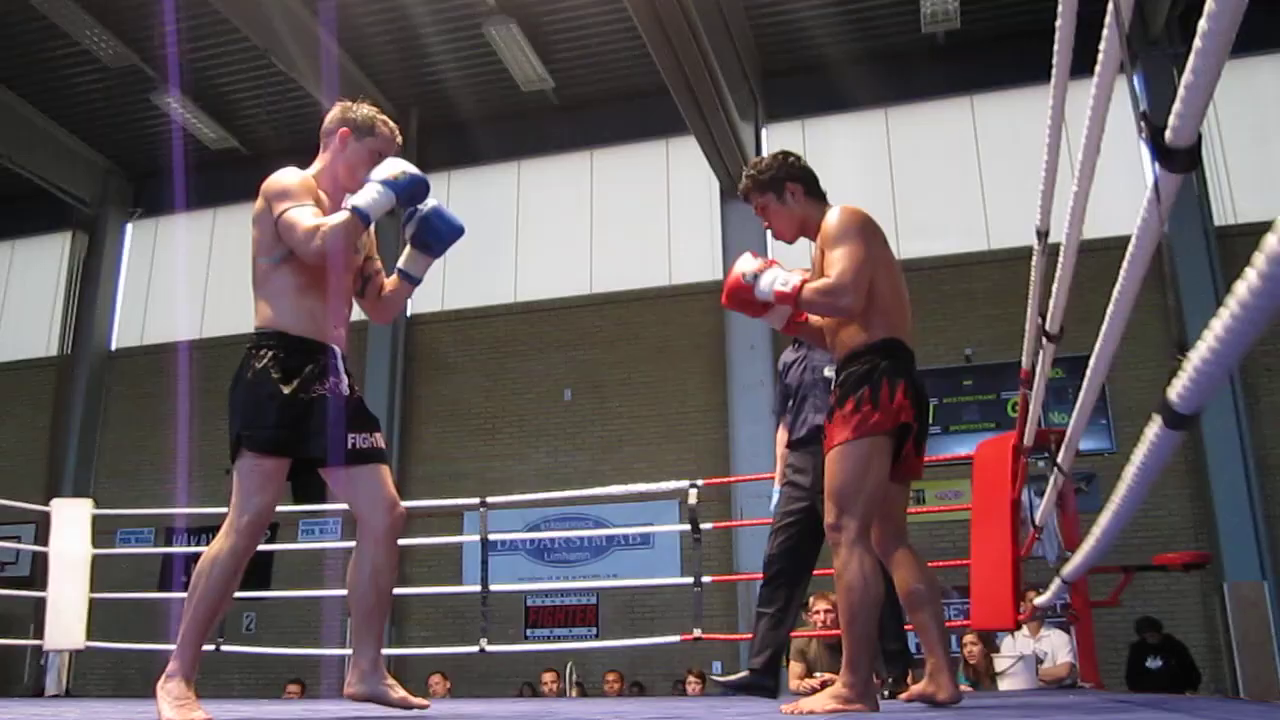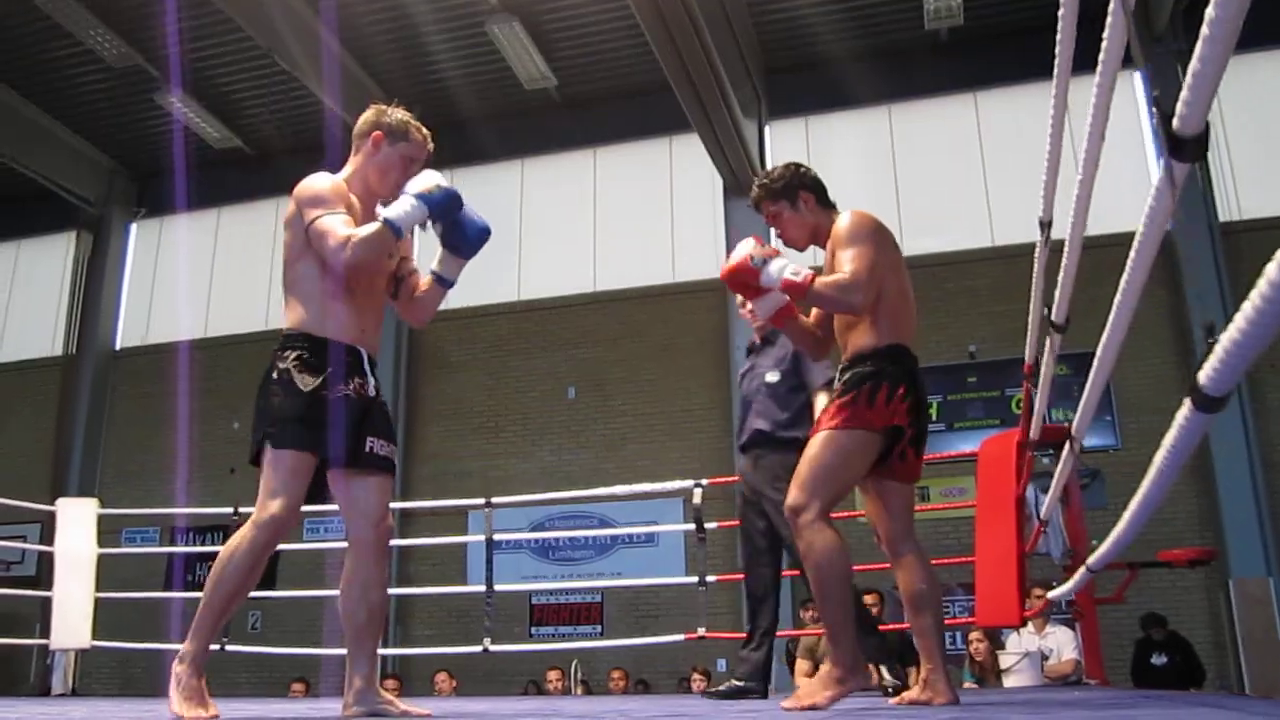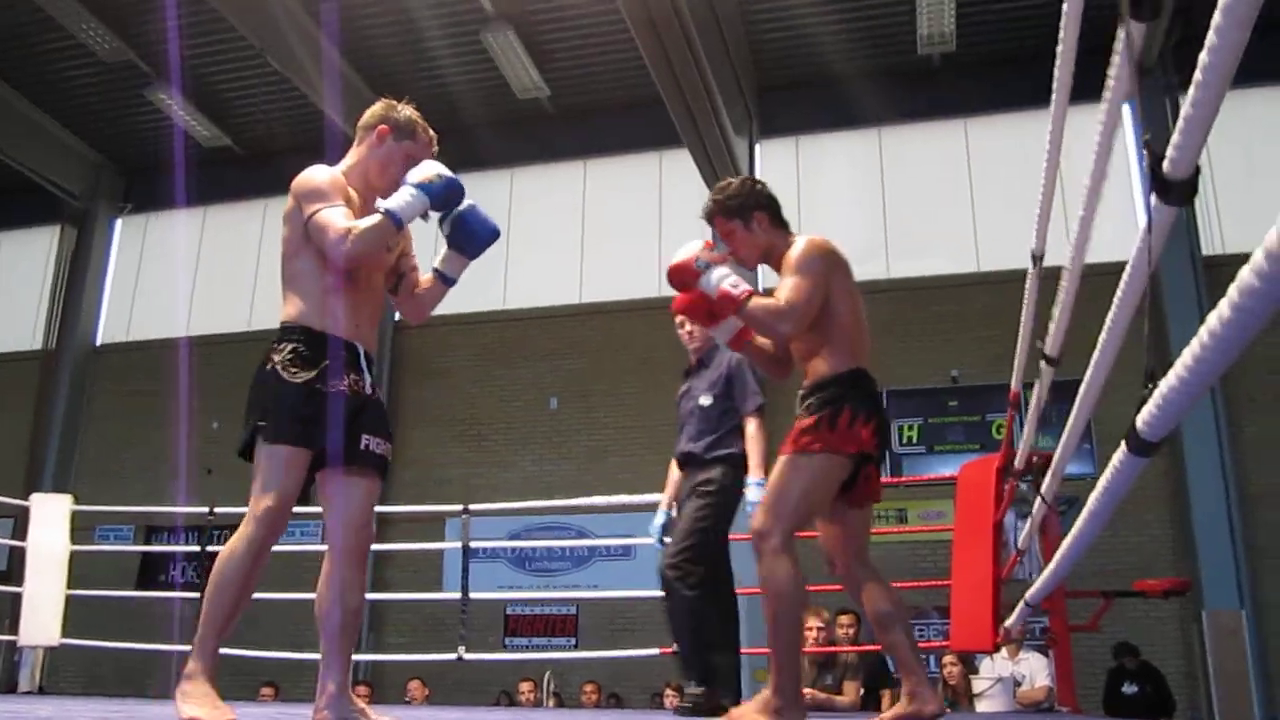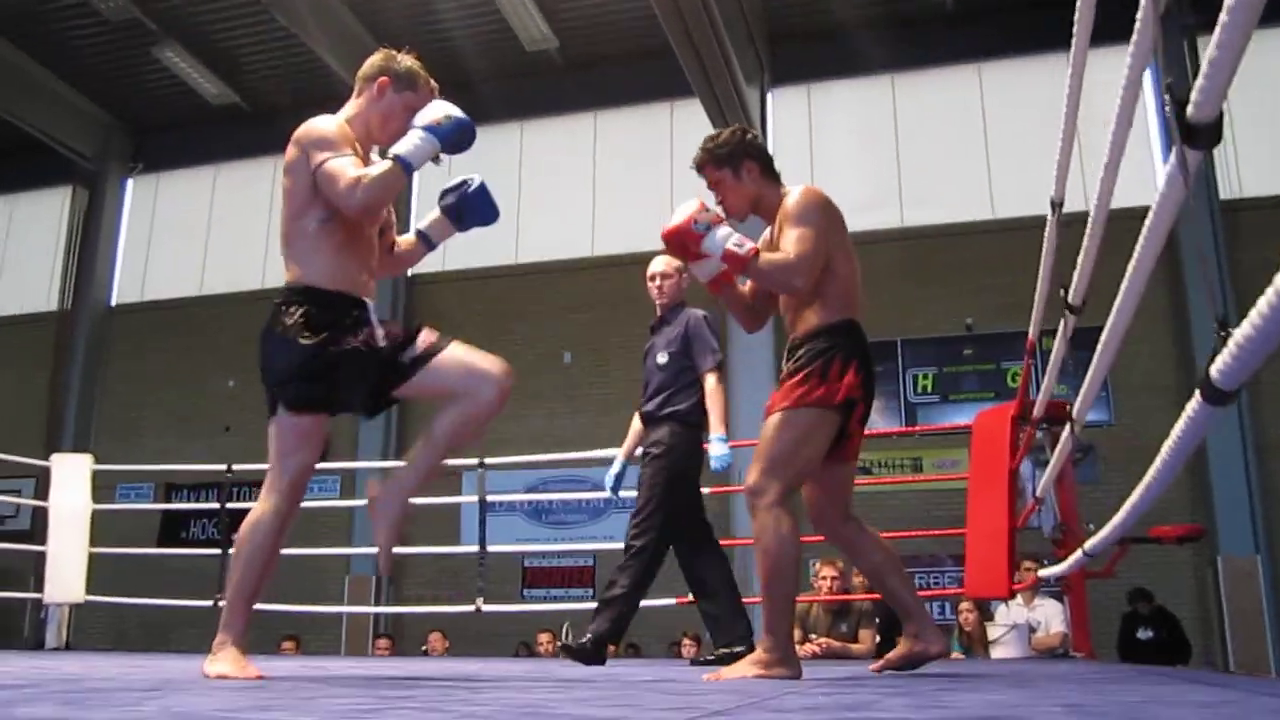
dt=0.3s
person 1, frame 1
left shoulder: (354, 222)
right shoulder: (287, 184)
left elbow: (382, 307)
right elbow: (316, 244)
left wrist: (420, 254)
right wrist: (378, 196)
left hip: (332, 378)
right hip: (280, 367)
left knee: (385, 517)
right knee: (248, 521)
person 1, frame 2
left shoulder: (385, 225)
right shoulder: (319, 190)
left elbow: (416, 310)
right elbow: (345, 256)
left wrist: (452, 259)
right wrist: (410, 207)
left hip: (360, 382)
right hip: (306, 370)
left knee: (372, 536)
right knee: (275, 517)
right ankle: (190, 663)
person 1, frame 3
left shoulder: (384, 220)
right shoulder: (318, 182)
left elbow: (416, 306)
right elbow: (345, 248)
left wrist: (457, 254)
right wrist: (410, 200)
left hip: (354, 378)
right hip: (299, 364)
left knee: (350, 539)
right knee: (268, 514)
person 1, frame 4
left shoulder: (376, 164)
right shoulder: (321, 133)
left elbow: (388, 258)
right elbow: (358, 200)
left wrist: (447, 221)
right wrist: (421, 143)
left hip: (364, 326)
right hip: (311, 324)
left knee: (492, 381)
right knee: (288, 482)
left ankle: (397, 491)
right ankle: (227, 642)
person 2, frame 1
left shoulder: (842, 221)
right shoulder: (835, 240)
left elbow: (847, 298)
left wrist: (775, 285)
right wrist: (781, 310)
left hip: (873, 386)
right hip: (889, 389)
left knee: (845, 529)
right knee: (888, 538)
left ankle: (854, 686)
right ankle: (939, 673)
person 2, frame 2
left shoulder: (854, 226)
right shoulder: (840, 248)
left elbow: (856, 296)
right elbow: (817, 343)
left wrist: (780, 272)
right wrist: (769, 299)
left hip: (875, 383)
right hip: (887, 392)
left knee: (803, 509)
right knee: (898, 540)
left ankle: (844, 663)
right ankle: (935, 679)
person 2, frame 3
left shoulder: (809, 253)
right shoulder: (793, 274)
left elbow: (784, 325)
right elbow: (775, 362)
left wrist: (719, 283)
right wrist: (720, 317)
left hip: (839, 410)
right hip: (841, 417)
left knee: (768, 534)
right knee: (851, 564)
person 2, frame 4
left shoulder: (803, 202)
right shoulder: (777, 230)
left elbow: (798, 277)
right elbow: (752, 316)
left wrist: (723, 242)
right wrist: (706, 262)
left hip: (829, 362)
right hip: (820, 368)
left knee: (765, 490)
right knee: (832, 517)
left ankle: (776, 652)
right ankle: (922, 630)
person 3, frame 1
right shoulder: (787, 359)
right wrist: (779, 483)
right hip: (801, 465)
right knee: (781, 564)
left ankle: (898, 668)
right ankle: (761, 669)
person 3, frame 2
left shoulder: (796, 343)
right shoulder: (750, 363)
left elbow: (821, 397)
right wrist: (748, 472)
left hip: (788, 460)
right hip: (753, 468)
right knee: (759, 575)
right ankle: (751, 673)
person 3, frame 3
left shoulder: (730, 365)
right shoulder: (687, 384)
left elbow: (752, 421)
left wrist: (755, 480)
right wrist: (664, 507)
left hip: (718, 477)
right hip: (697, 484)
left knee: (678, 568)
right knee: (710, 582)
left ankle: (707, 677)
right ankle: (716, 681)
person 3, frame 4
left shoulder: (693, 321)
right shoulder: (656, 336)
left elbow: (712, 378)
left wrist: (717, 436)
right wrist: (622, 459)
left hip: (677, 438)
right hip: (661, 441)
left knee: (645, 537)
right knee: (694, 542)
left ankle: (601, 635)
right ankle: (734, 637)
